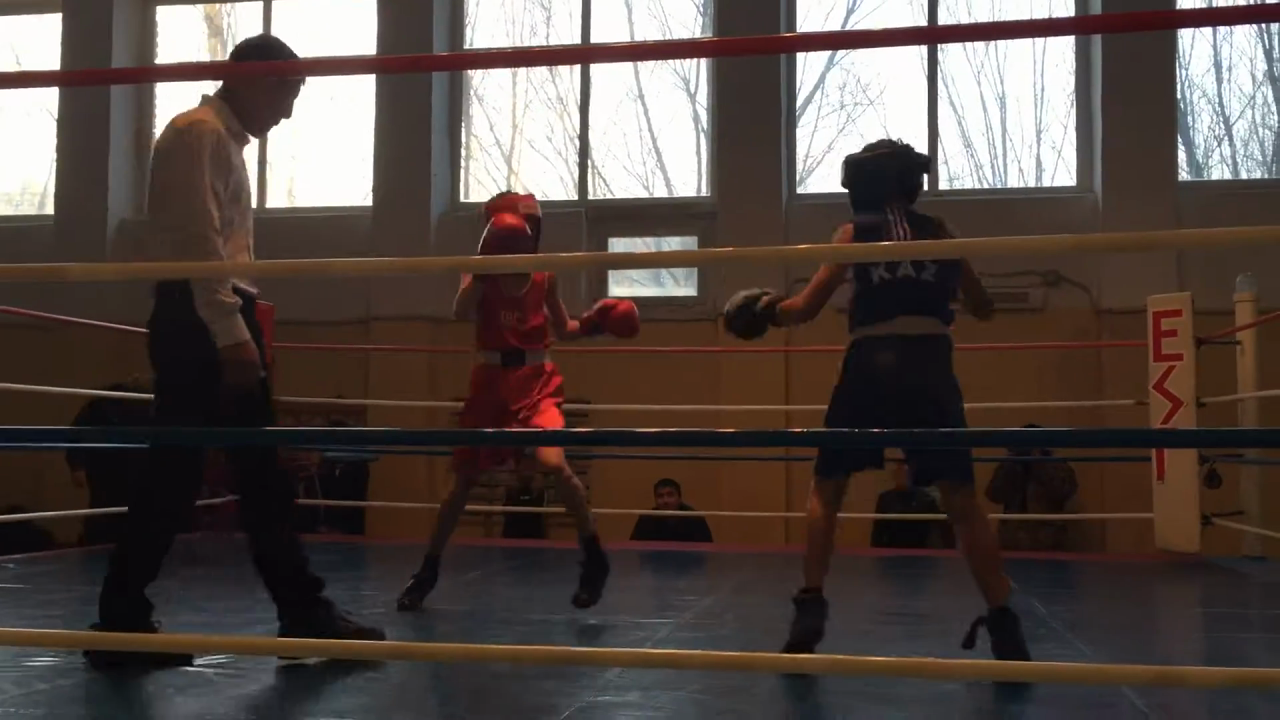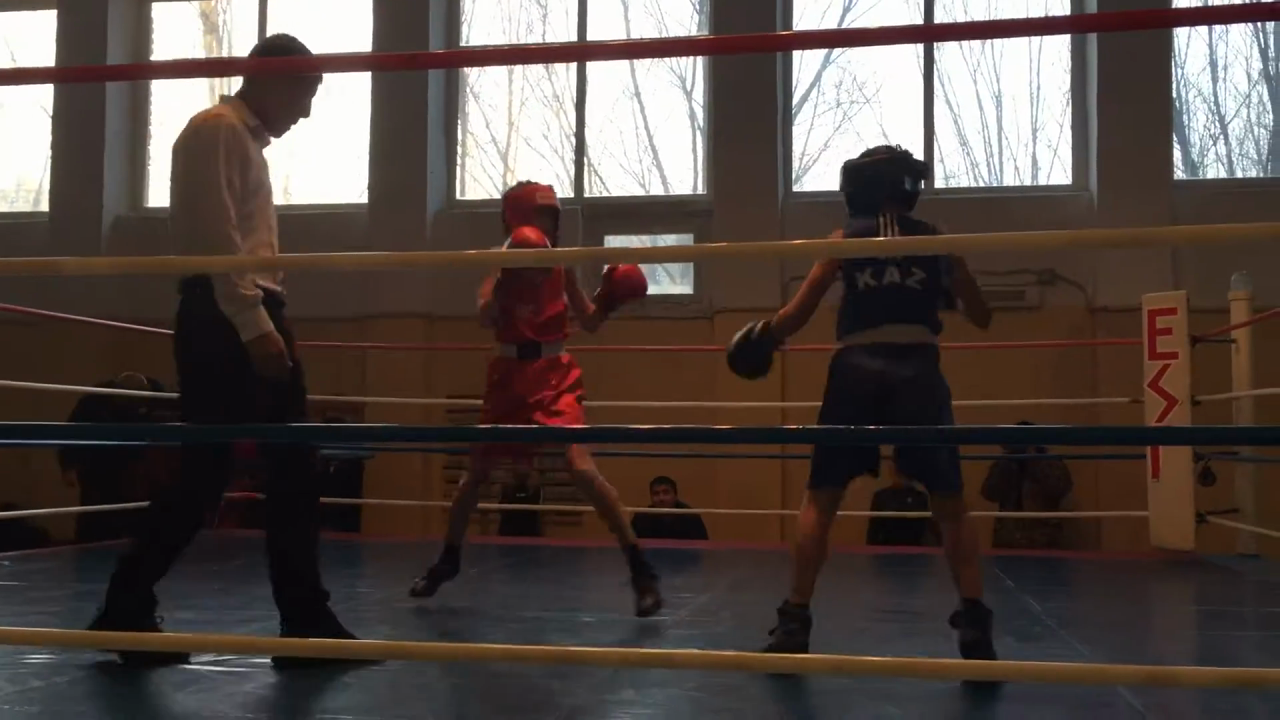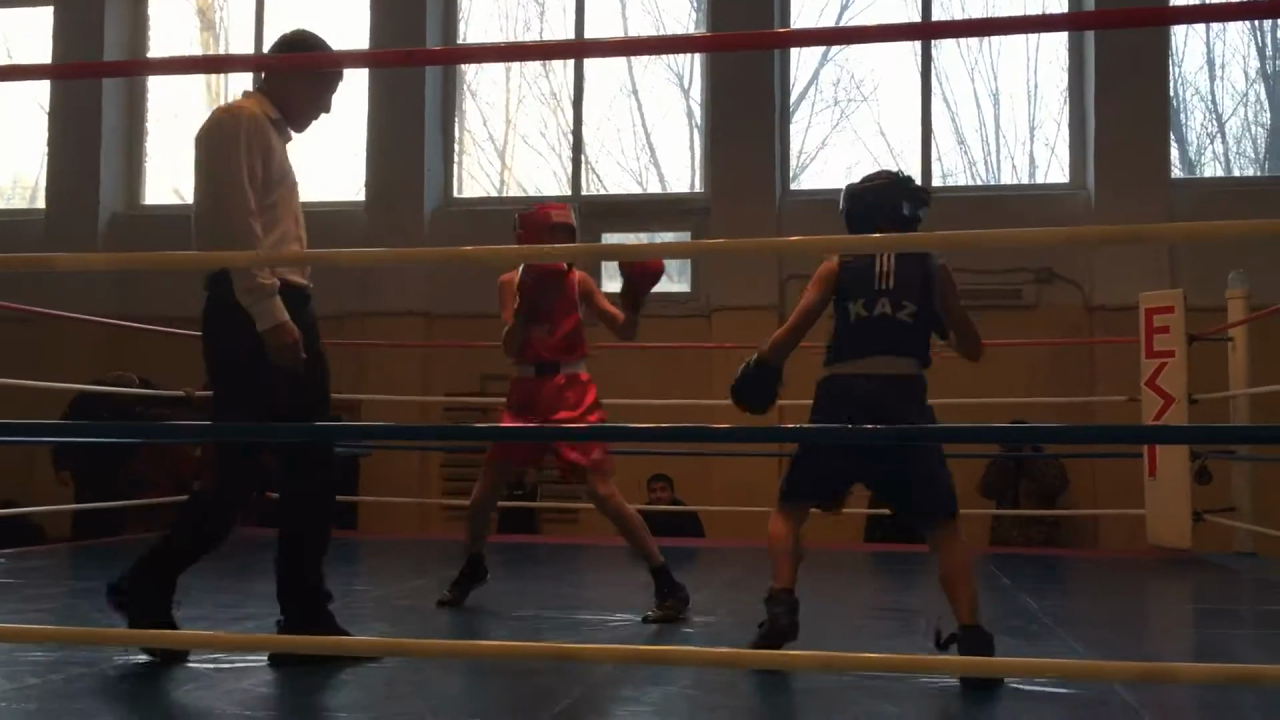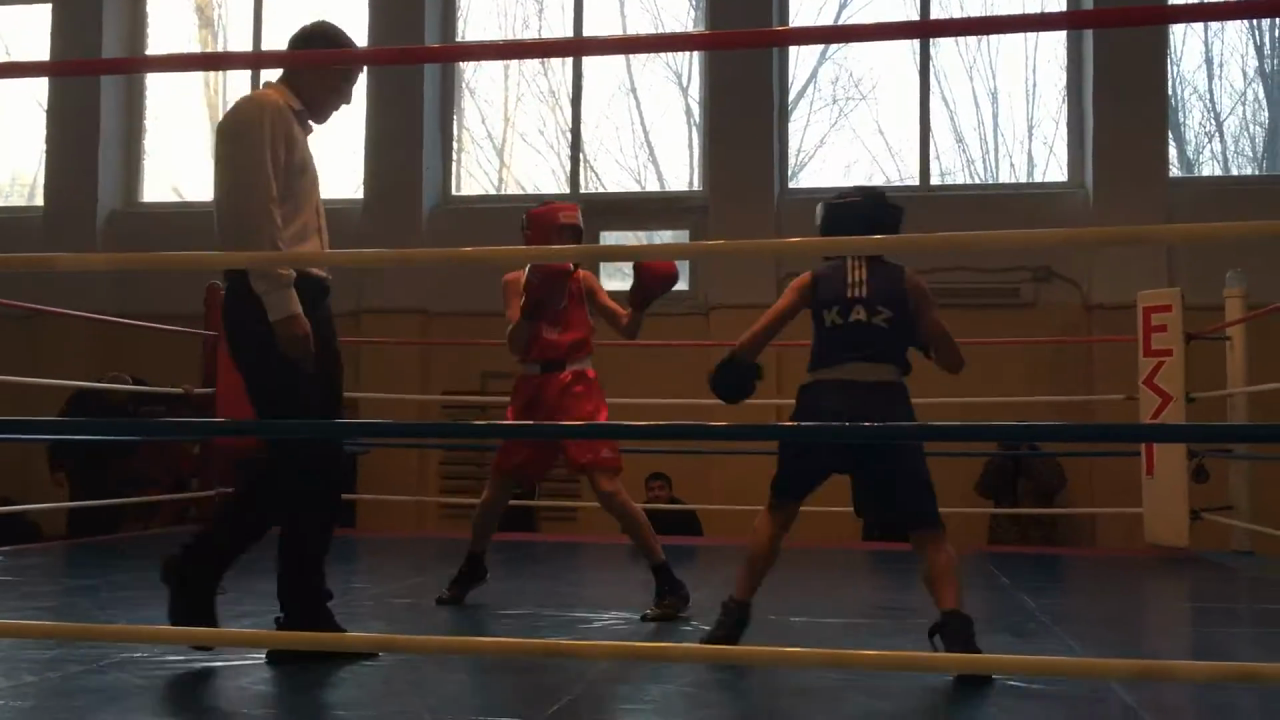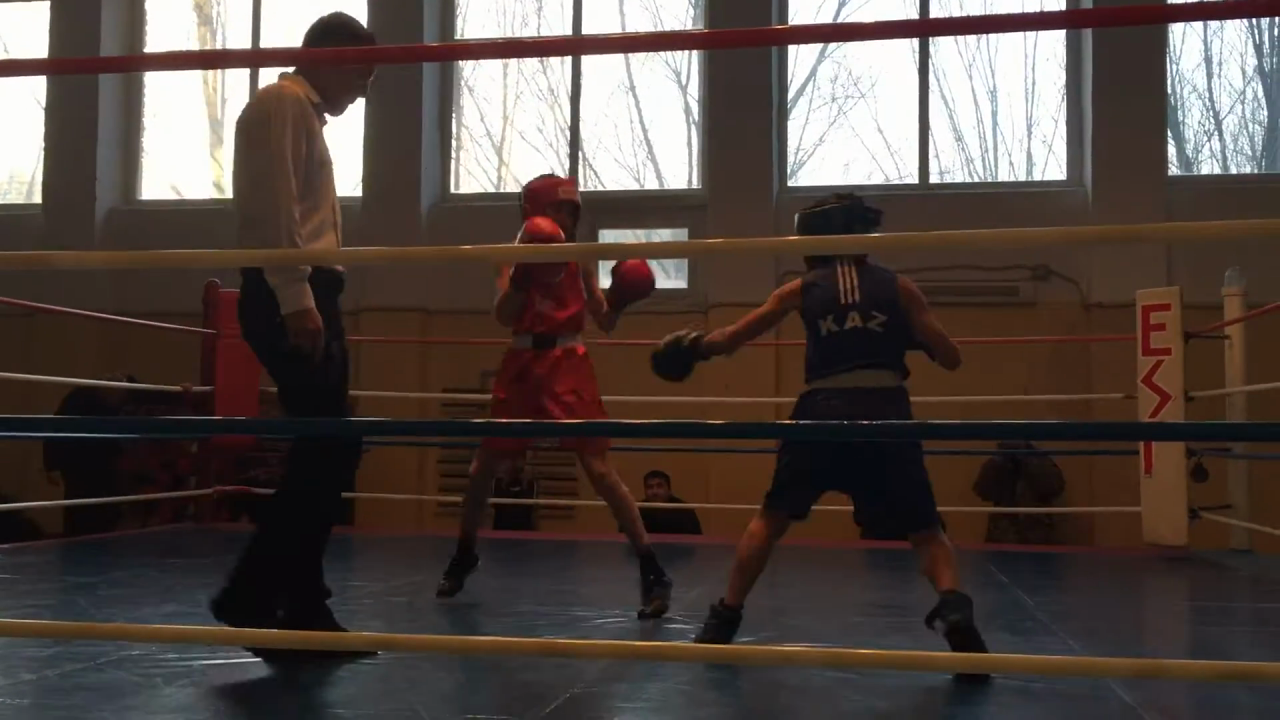
dt=0.1s
person 1, frame 1
left shoulder: (226, 139)
right shoulder: (197, 134)
right elbow: (196, 242)
right wrist: (227, 332)
left hip: (226, 324)
right hip: (197, 324)
left knee: (263, 471)
right knee: (176, 472)
left ankle: (306, 612)
right ankle: (121, 624)
person 1, frame 2
left shoulder: (248, 142)
right shoulder: (217, 129)
right elbow: (218, 238)
right wrist: (253, 323)
left hip: (257, 319)
right hip: (224, 321)
left knee: (293, 471)
right knee: (203, 474)
left ankle: (305, 620)
right ankle: (125, 612)
person 1, frame 3
left shoulder: (273, 137)
right shoulder: (238, 122)
right elbow: (233, 228)
right wrist: (272, 312)
left hip: (285, 315)
right hip: (252, 316)
left knee: (310, 468)
right knee: (242, 467)
left ankle: (304, 616)
right ankle: (146, 588)
person 1, frame 4
left shoulder: (292, 125)
right shoulder: (262, 112)
right elbow: (252, 217)
right wrist: (281, 307)
left hip: (302, 307)
right hip: (270, 308)
left knee: (320, 462)
right knee: (297, 459)
left ankle: (305, 615)
right ankle: (196, 571)
person 1, frame 5
left shoulder: (298, 114)
right shoulder: (281, 101)
right elbow: (272, 207)
left wrist: (317, 304)
right wrist: (298, 298)
left hip: (301, 302)
right hip: (289, 301)
left knee: (320, 453)
right knee: (329, 451)
left ankle: (298, 610)
right ankle: (251, 593)
person 2, frame 1
left shoulder: (854, 234)
right shoulder: (942, 233)
left elbow: (807, 308)
right elbow: (982, 308)
left wrist: (762, 311)
left hip: (870, 367)
right hip: (930, 368)
left knee: (826, 490)
right knee: (962, 502)
left ankle: (811, 608)
right ankle: (1002, 625)
person 2, frame 2
left shoulder: (845, 239)
right shoulder: (936, 239)
left elbow: (796, 315)
right elbow: (981, 317)
left wrist: (762, 338)
left hip: (855, 373)
right hip: (919, 375)
left knee: (820, 501)
right knee: (950, 504)
left ankle: (794, 621)
right ankle: (973, 619)
person 2, frame 3
left shoulder: (839, 267)
right shoulder: (932, 270)
left elbow: (787, 339)
right elbow: (972, 350)
left wrist: (760, 368)
left hip: (841, 399)
right hip: (903, 402)
left knee: (788, 512)
right knee: (942, 528)
left ankle: (781, 609)
right ankle: (972, 638)
person 2, frame 4
left shoulder: (813, 279)
right shoulder: (907, 281)
left elbow: (755, 339)
right elbow: (953, 363)
left wrist: (733, 367)
right wrist: (919, 337)
left hip: (822, 405)
right hip: (886, 407)
left knee: (778, 512)
right knee: (928, 534)
left ankle: (734, 616)
right ankle: (954, 627)
person 2, frame 5
left shoulder: (803, 288)
right shoulder: (897, 286)
left elbow: (734, 335)
right elbow: (950, 359)
left wrist: (690, 347)
right wrist: (916, 337)
left hip: (820, 413)
right hip: (883, 413)
left knee: (772, 518)
right knee: (927, 535)
left ankle: (724, 618)
right ankle: (953, 608)
person 3, frame 1
left shoulder: (545, 275)
right shoulder: (479, 269)
left elbow: (564, 331)
right elbow: (463, 312)
left wrist: (593, 322)
left hip: (537, 381)
right hip: (492, 381)
left knee: (552, 463)
right knee: (464, 483)
left ankle: (593, 554)
right ankle: (426, 573)
person 3, frame 2
left shoulder: (562, 265)
right shoulder: (498, 264)
left elbow: (588, 319)
right elbow: (485, 319)
left wrist: (608, 299)
right wrist: (505, 275)
left hip: (555, 374)
right hip: (508, 374)
left knee: (581, 468)
right knee: (477, 473)
left ankle: (640, 568)
right ankle: (447, 559)
person 3, frame 3
left shoulder: (579, 281)
right shoulder: (511, 282)
left elbow: (624, 331)
right elbow: (511, 347)
left wrist: (634, 297)
right wrist: (527, 304)
left hip: (573, 394)
right hip: (526, 394)
left knee: (603, 494)
right knee: (485, 492)
left ankle: (668, 586)
right ankle: (472, 570)
person 3, frame 4
left shoulder: (583, 281)
right shoulder: (516, 281)
left elbow: (626, 330)
right elbow: (514, 345)
left wrist: (641, 301)
right wrist: (532, 303)
left hip: (578, 391)
right hip: (532, 392)
left knee: (609, 490)
right knee: (495, 493)
left ankle: (669, 584)
right ankle: (472, 569)
person 3, frame 5
left shoulder: (580, 259)
right shoulder: (515, 258)
left elbow: (605, 321)
right elbow: (503, 316)
left wrist: (621, 295)
right wrist: (521, 270)
left hip: (570, 368)
right hip: (521, 368)
left knee: (600, 471)
right knee: (483, 468)
left ankle: (653, 574)
right ankle: (464, 557)
